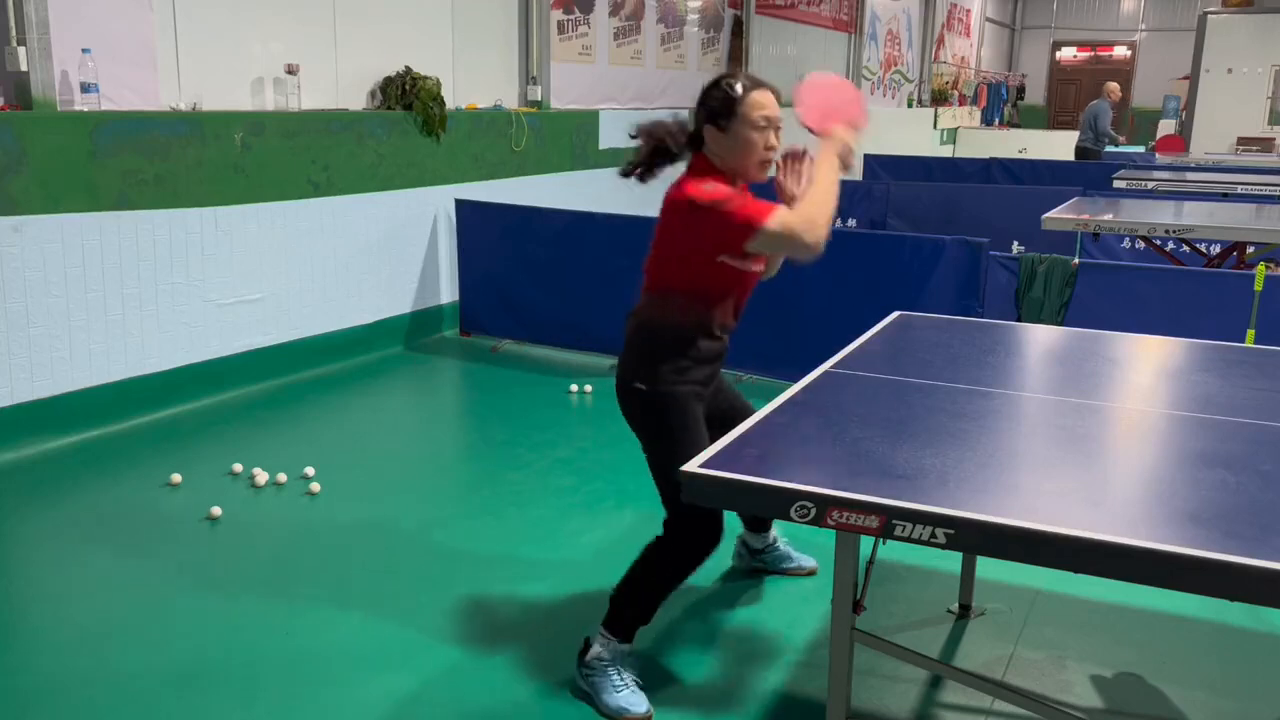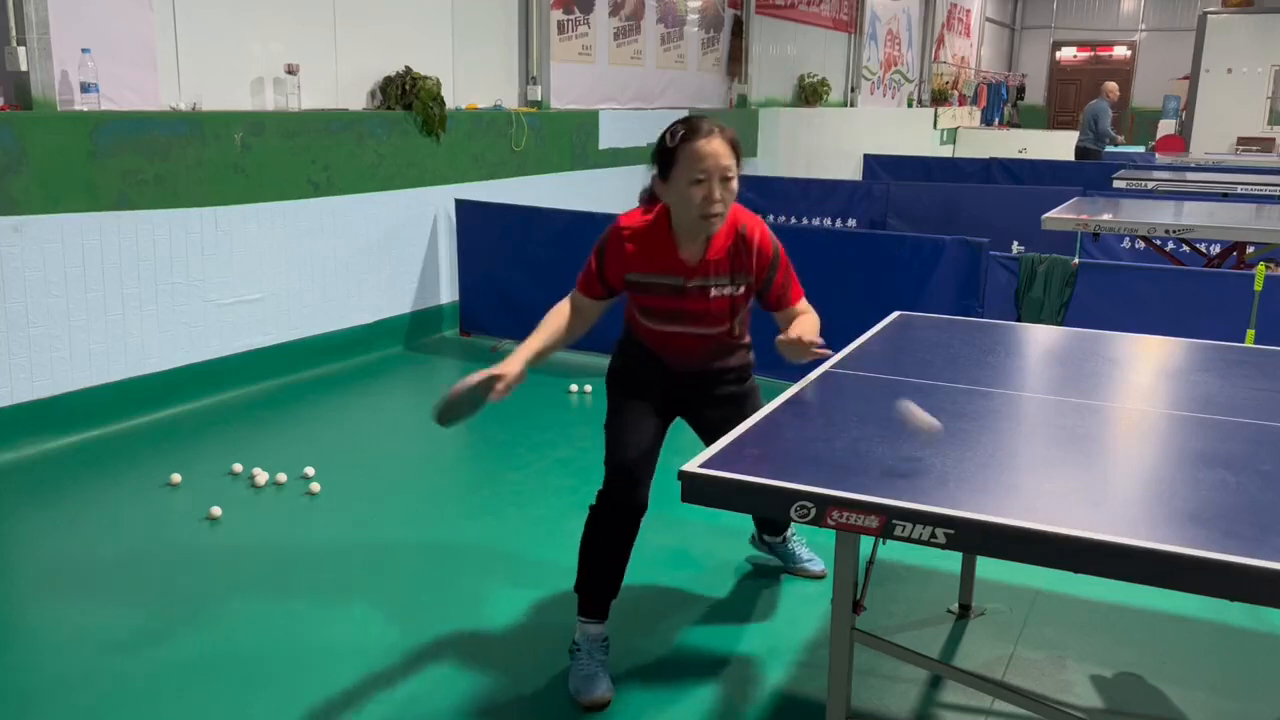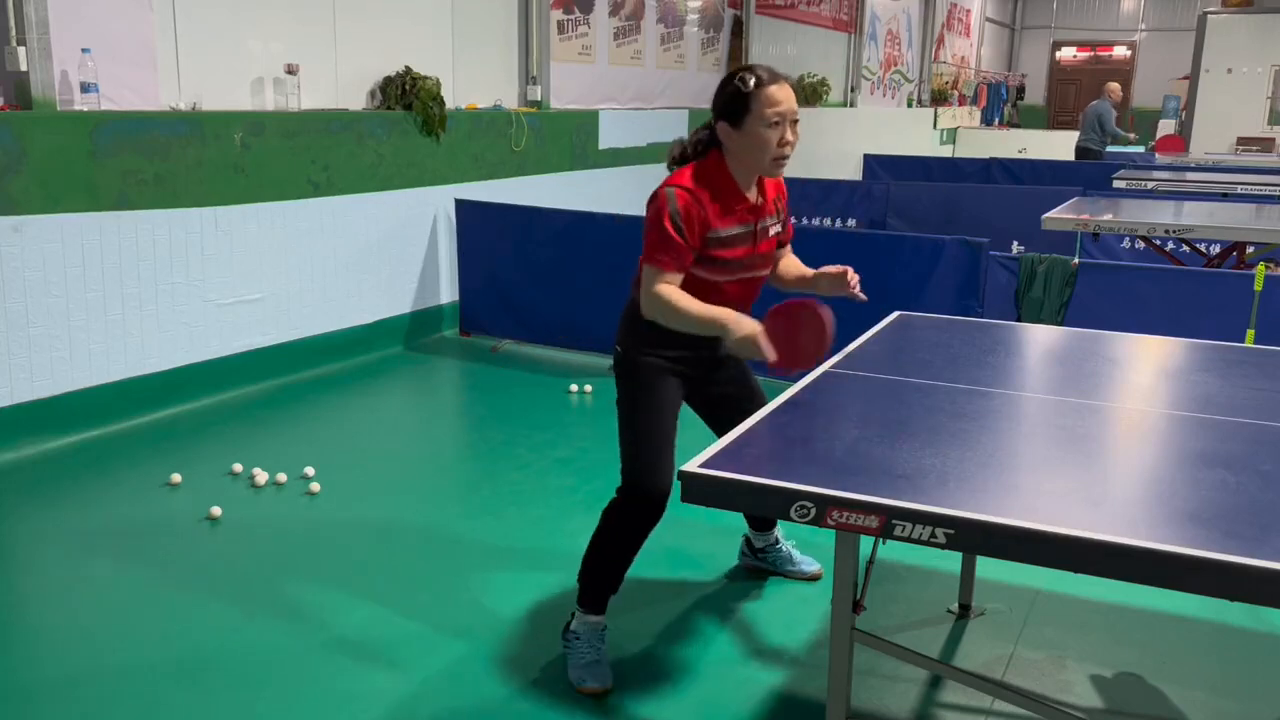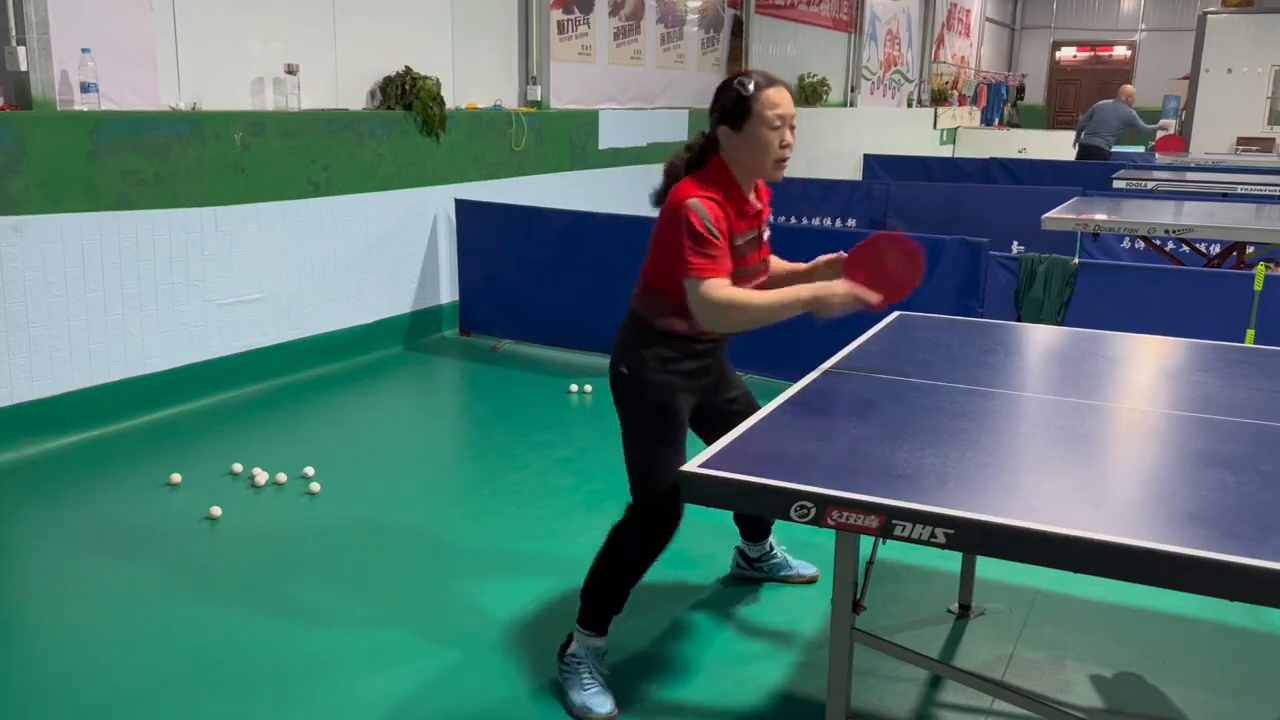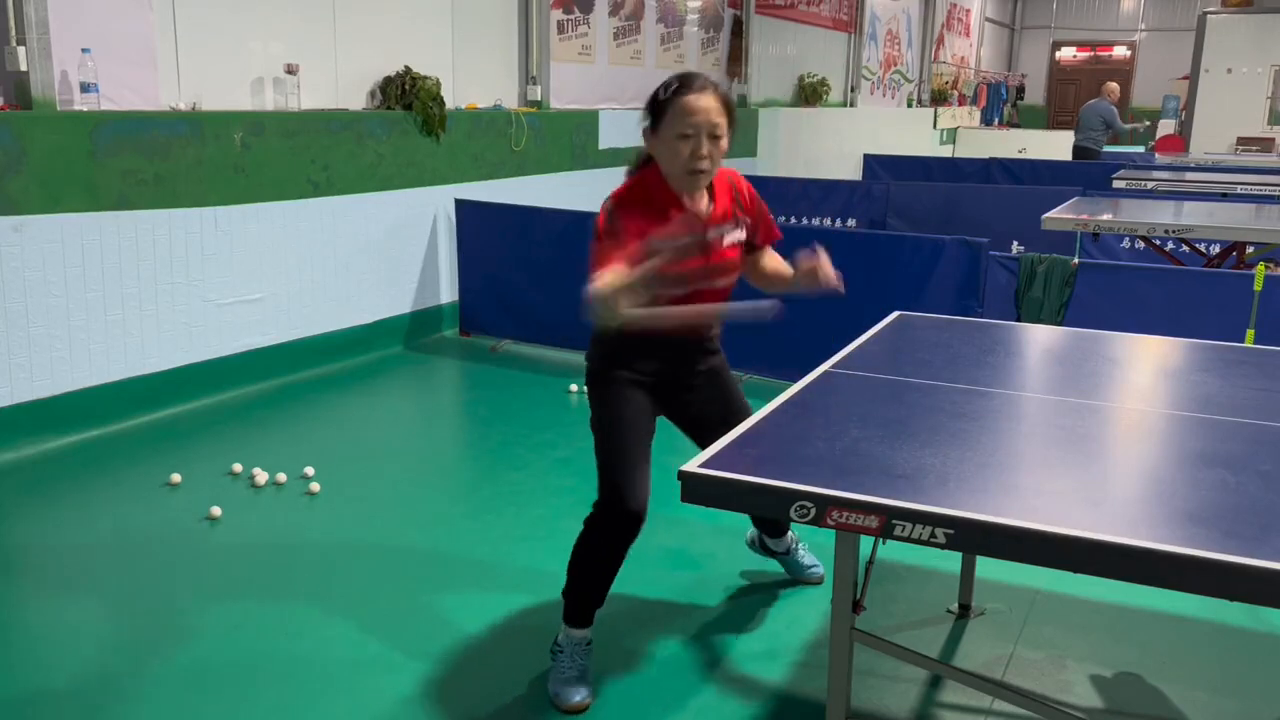
dt=1s
person 1, frame 1
left shoulder: (728, 191)
right shoulder: (706, 200)
left elbow: (757, 263)
right elbow: (808, 234)
left wrist: (792, 187)
right wrist: (831, 152)
left hip: (693, 366)
right hip: (660, 376)
right knee: (695, 526)
left ankle: (758, 542)
right ankle: (604, 652)
person 1, frame 2
left shoulder: (752, 240)
right shoulder: (628, 238)
left elbow: (798, 312)
right elbow: (580, 305)
left wrist: (803, 339)
right wrist: (519, 359)
left hip: (724, 379)
right hip: (644, 377)
right knee: (624, 496)
left ankle: (775, 539)
right ankle: (590, 637)
person 1, frame 3
left shoulder: (773, 189)
right shoulder: (683, 194)
left elbow: (778, 268)
right elbow: (655, 290)
left wrist: (822, 280)
right wrist: (723, 321)
left hip: (722, 348)
right hip: (659, 349)
right knee: (646, 490)
left ankle: (762, 544)
right ankle: (584, 627)
person 1, frame 4
left shoulder: (757, 192)
right shoulder: (697, 207)
left elbow: (756, 268)
right elbow: (710, 309)
left wrist: (818, 270)
right wrist: (813, 296)
left hip: (707, 361)
right hip: (654, 364)
right knee: (658, 506)
left ankle: (756, 552)
right ankle: (582, 650)
person 1, frame 5
left shoulder: (740, 196)
right shoulder: (627, 207)
left elbow: (762, 268)
right elbow: (602, 306)
left wrist: (801, 275)
right wrist: (652, 263)
left hip: (698, 361)
right hip: (627, 368)
right knee: (624, 507)
left ankle: (776, 540)
right ankle: (572, 638)
